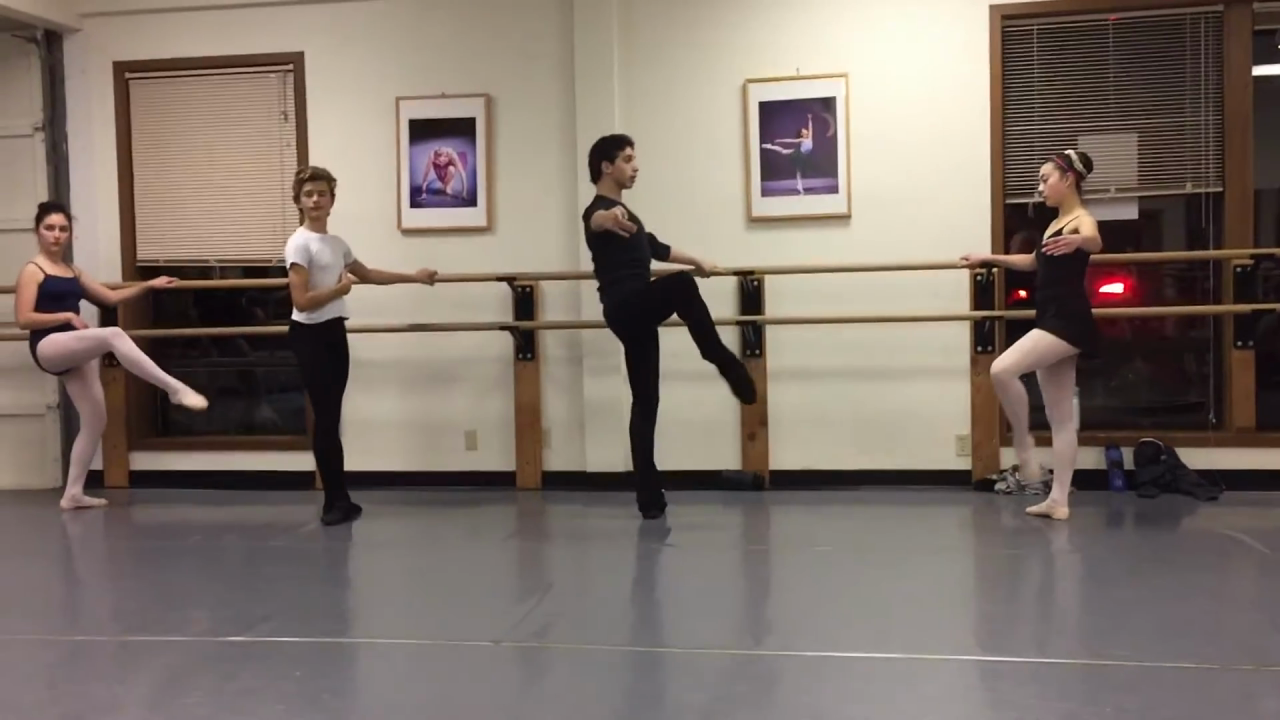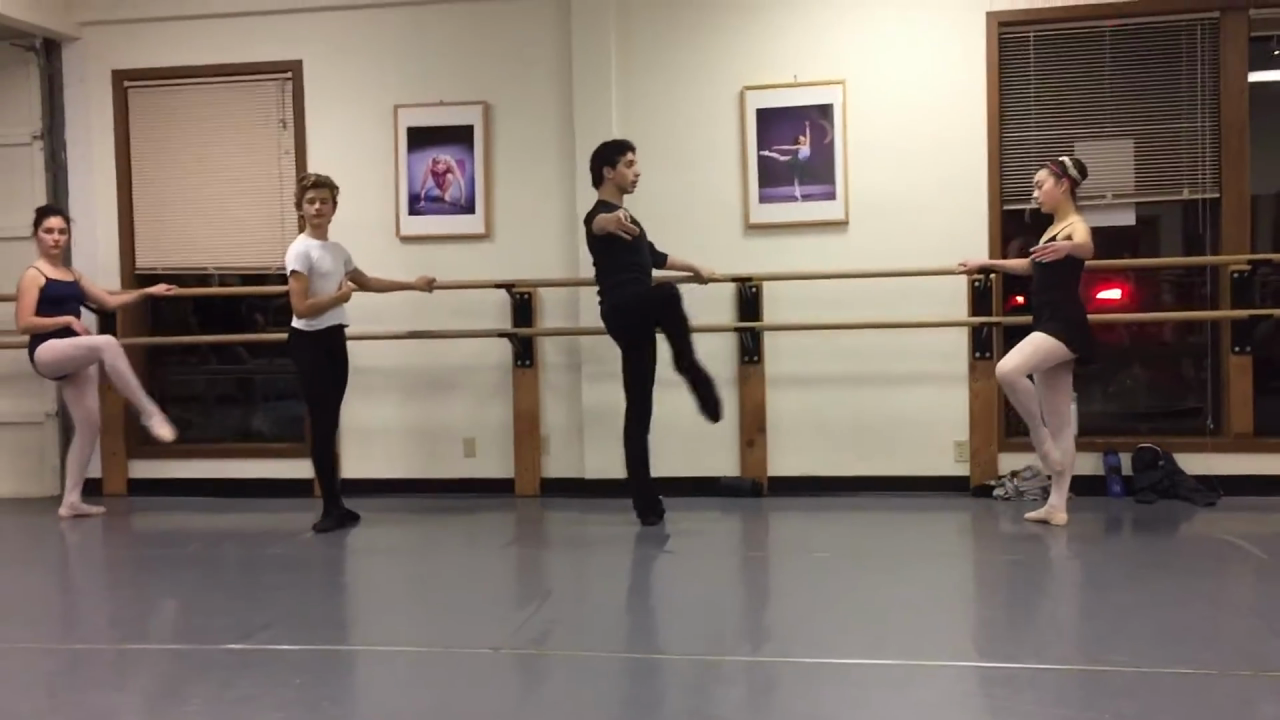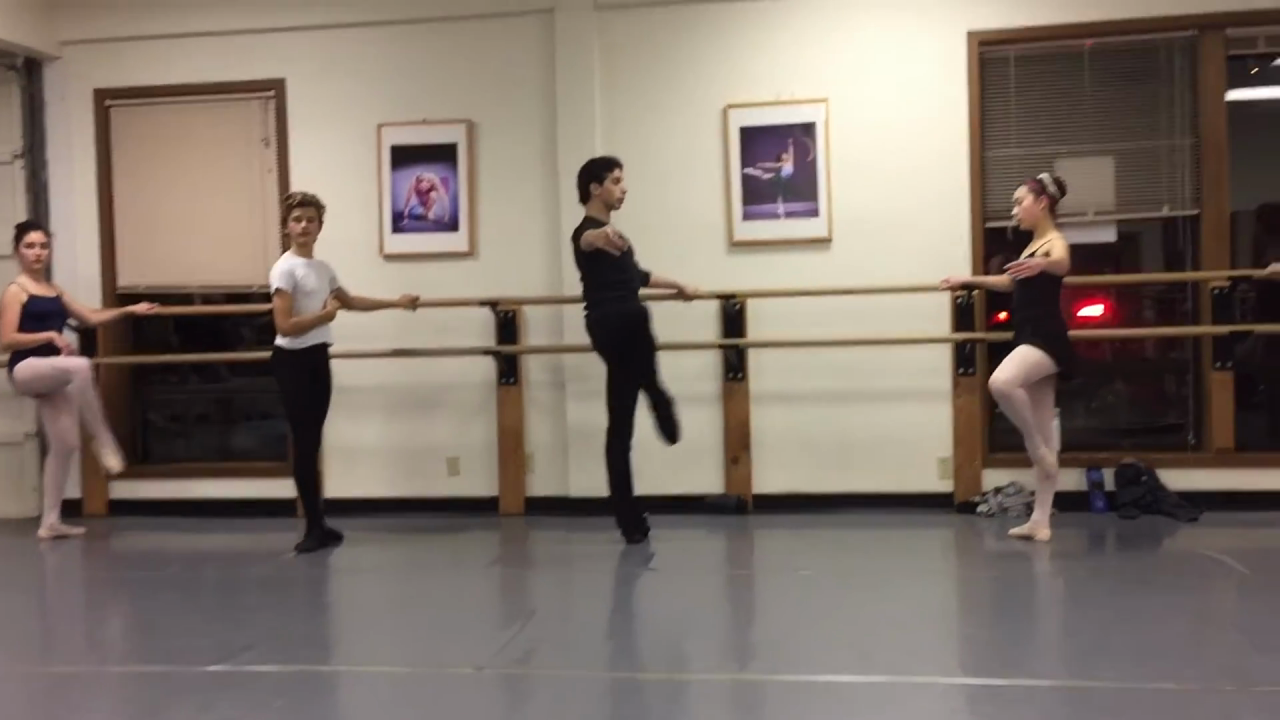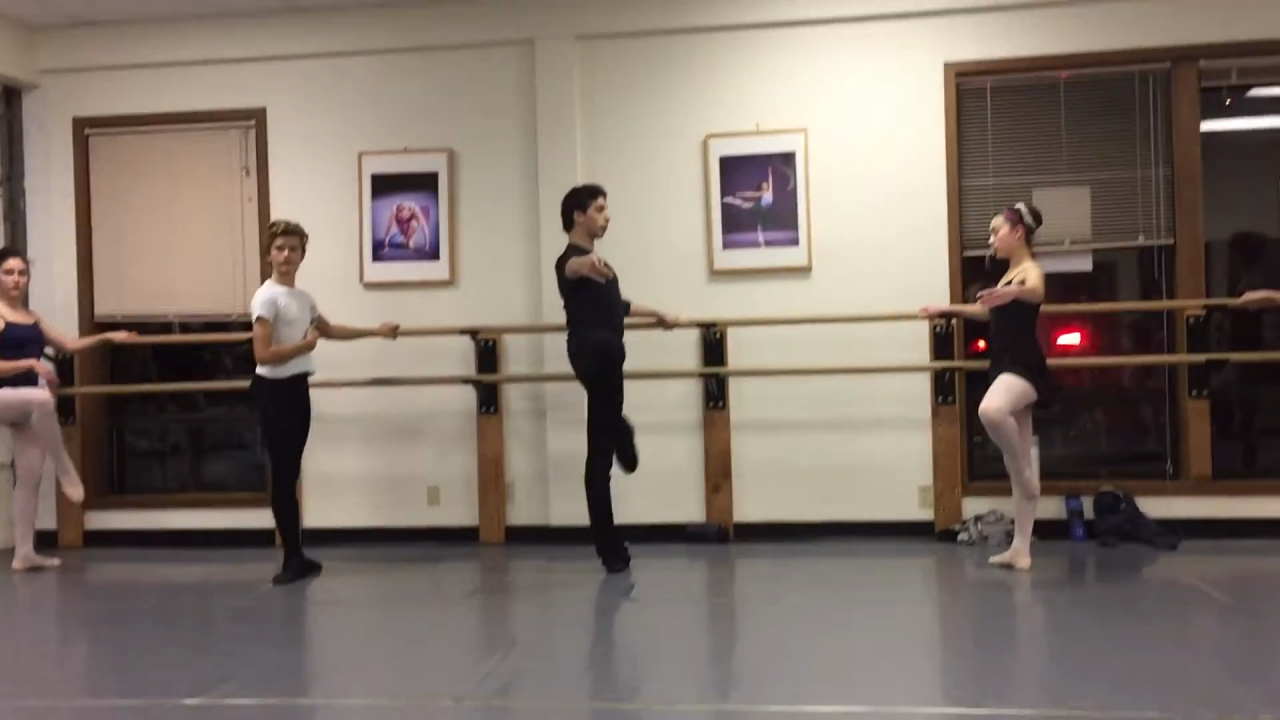
dt=0.1s
person 1, frame 1
left shoulder: (627, 212)
right shoulder: (600, 209)
left elbow: (655, 249)
right elbow: (597, 221)
left wrist: (695, 259)
right wrist: (611, 219)
left hip: (637, 311)
right hip: (627, 307)
left knee: (645, 403)
right knee: (679, 285)
left ankle: (650, 497)
right ankle: (720, 357)
person 1, frame 2
left shoulder: (627, 220)
right shoulder: (605, 215)
left elbow: (651, 256)
right elbow: (597, 224)
left wrist: (692, 268)
right wrist: (613, 221)
left hip: (634, 318)
right hip: (626, 312)
left knee: (638, 410)
right knee: (666, 296)
left ankle: (647, 504)
right ankle: (692, 370)
person 1, frame 3
left shoulder: (612, 234)
right shoulder: (589, 230)
left elbow: (635, 275)
right elbow: (588, 240)
left wrist: (676, 285)
right wrist: (602, 237)
left hip: (620, 332)
right hip: (610, 324)
left knee: (621, 428)
left ankle: (631, 521)
person 1, frame 4
left shoulder: (595, 263)
right shoulder: (573, 258)
left elbow: (615, 305)
right elbow: (572, 268)
left wrist: (656, 314)
right wrist: (586, 264)
left hip: (602, 363)
right hip: (592, 353)
left knee: (600, 457)
left ankle: (611, 550)
person 2, frame 1
left shoulder: (1081, 220)
right shoulder: (1055, 224)
left elbow: (1095, 241)
right elbow: (1034, 261)
left wrist: (1076, 242)
right wrist: (988, 258)
left hip: (1068, 320)
right hip: (1051, 321)
left knee: (1003, 370)
right knee: (1059, 417)
left ankle: (1023, 443)
right ankle: (1058, 500)
person 2, frame 2
left shoulder: (1076, 226)
right shoulder: (1051, 230)
left elbow: (1087, 247)
right elbow: (1031, 266)
left wrist: (1067, 249)
right wrist: (986, 263)
left hip: (1065, 325)
right hip: (1048, 326)
left knee: (1008, 370)
right knee: (1058, 423)
left ankle: (1040, 440)
right ankle: (1056, 506)
person 2, frame 3
left shoulder: (1054, 242)
right shoulder: (1032, 246)
left elbow: (1062, 265)
right elbow: (1011, 282)
left wrist: (1040, 264)
right wrist: (968, 280)
left hip: (1045, 338)
right hip: (1029, 340)
left knee: (1001, 382)
right knee: (1039, 439)
left ankle: (1040, 447)
right ankle: (1040, 521)
person 2, frame 4
left shoulder: (1030, 271)
right shoulder: (1010, 274)
left elbow: (1037, 293)
right elbow: (988, 311)
left wrist: (1014, 292)
right wrist: (947, 309)
left hip: (1024, 366)
right hip: (1006, 368)
left knee: (991, 411)
right knee: (1018, 468)
left ankle: (1025, 473)
right ankle: (1020, 550)
person 3, frame 1
left shoulder: (337, 243)
right shoulder: (299, 244)
left elbow: (367, 274)
right elbow: (302, 301)
left wrist: (413, 277)
right wrist: (340, 288)
left hip: (334, 332)
right hip: (310, 336)
left knee: (330, 418)
right knee: (326, 418)
left ankle: (336, 500)
right ankle: (338, 500)
person 3, frame 2
left shoulder: (337, 250)
right shoulder: (300, 251)
left elbow: (367, 283)
right elbow: (301, 308)
left wrist: (412, 285)
right wrist: (340, 295)
left hip: (334, 339)
right hip: (309, 342)
left knee: (328, 426)
right knee: (323, 425)
left ankle: (333, 507)
right ankle: (333, 507)
person 3, frame 3
left shoulder: (322, 268)
right shoulder: (285, 269)
left elbow: (350, 301)
right elbow: (284, 326)
left wrist: (396, 302)
right wrist: (325, 314)
left hip: (317, 358)
right hip: (294, 361)
left knee: (311, 444)
right knee: (305, 444)
left ankle: (317, 526)
right ankle: (316, 527)
person 3, frame 4
left shoulder: (302, 298)
right shoulder: (267, 297)
left elbow: (329, 330)
right elbow: (263, 355)
left wrist: (376, 331)
right wrist: (305, 344)
left hip: (297, 387)
right hip: (274, 390)
left knee: (290, 474)
right knee: (283, 475)
left ankle: (295, 557)
right ankle: (293, 558)
person 4, frame 1
left shoulder: (72, 270)
right shoulder: (32, 271)
left elbow: (109, 298)
right elbow: (24, 319)
left wrist: (150, 285)
right wrist: (68, 316)
left hip: (75, 351)
right hip: (48, 347)
left knee: (95, 419)
right knee: (112, 334)
left ankle: (73, 494)
right ankle: (173, 388)
person 4, frame 2
left shoulder: (73, 274)
right shoulder: (33, 274)
left elbow: (109, 302)
right elbow: (24, 323)
left wrist: (147, 292)
right wrist: (68, 319)
left hip: (73, 359)
right hip: (47, 352)
left knee: (89, 427)
right knee: (106, 343)
left ankle: (71, 501)
right ankle: (149, 411)
person 4, frame 3
left shoulder: (54, 291)
left elbow: (90, 318)
left wrist: (128, 310)
right wrist: (52, 336)
left hip: (50, 373)
left knee: (64, 447)
right knee: (80, 366)
left ankle: (50, 522)
right ankle: (102, 438)
person 4, frame 4
left shoulder: (32, 318)
left elbow: (68, 345)
left wrist: (107, 337)
right wrist: (32, 363)
left hip: (30, 399)
left knee: (29, 478)
right knee: (43, 399)
right ankle: (65, 467)
